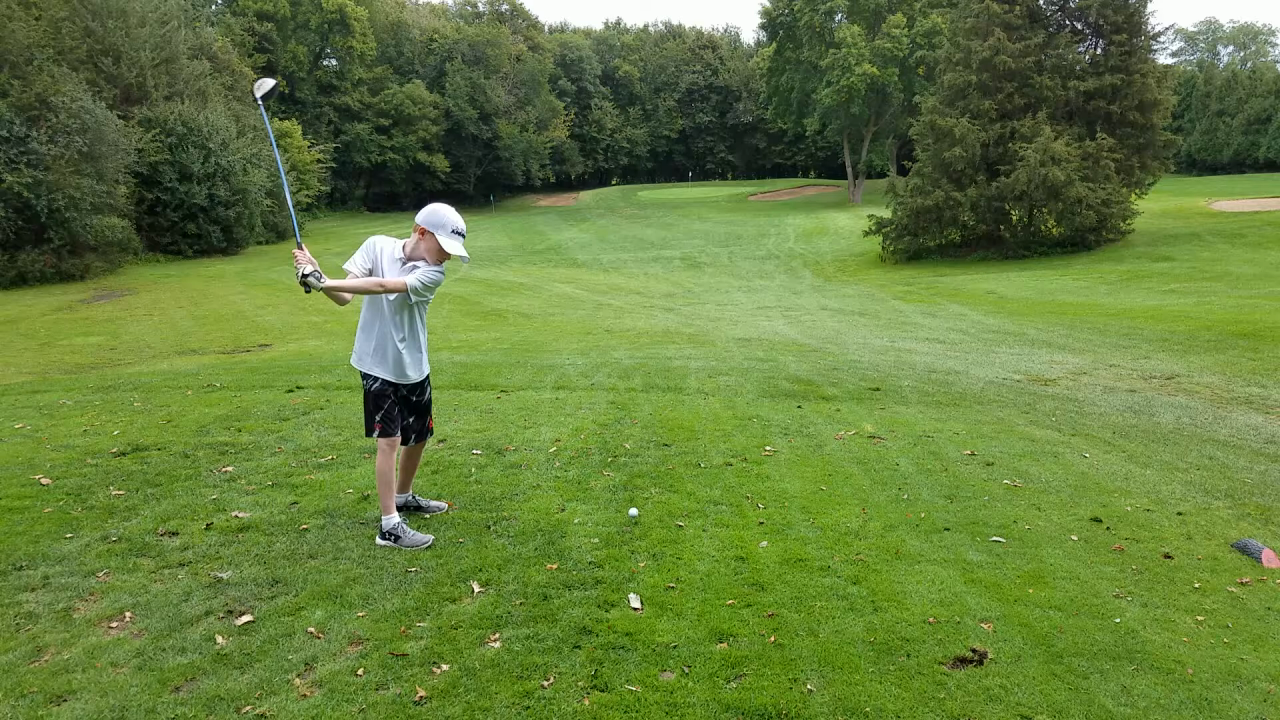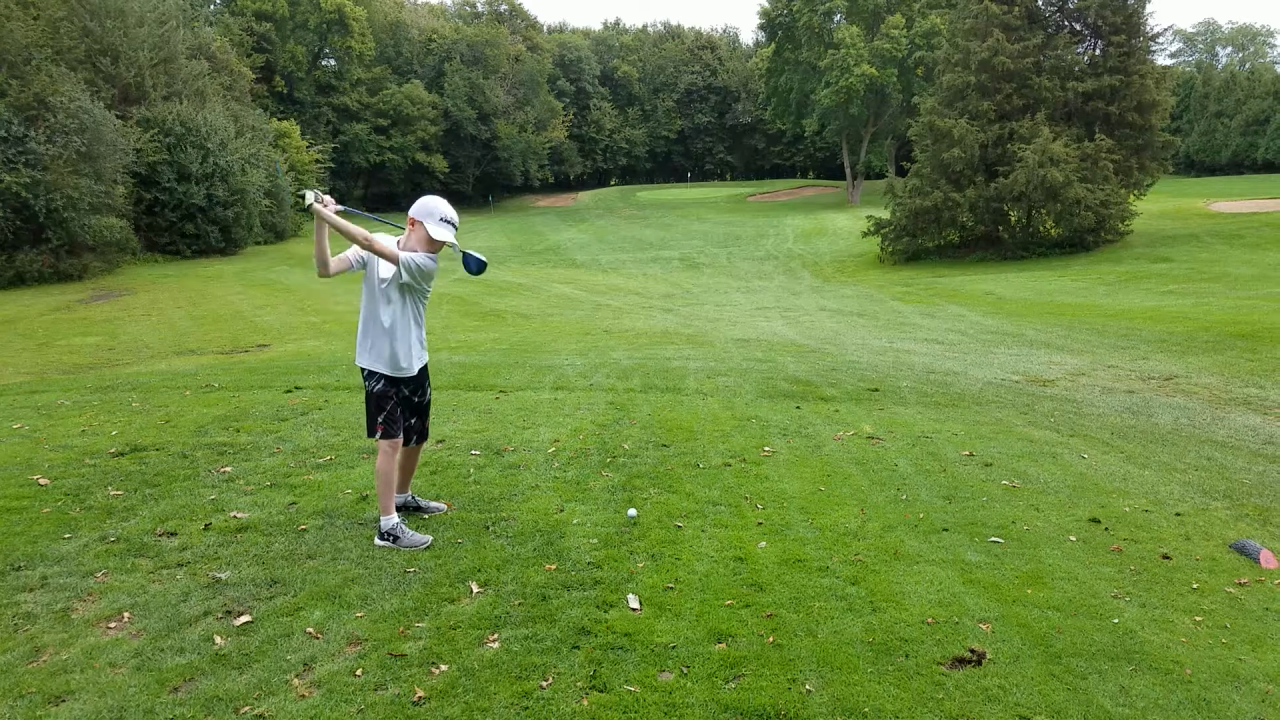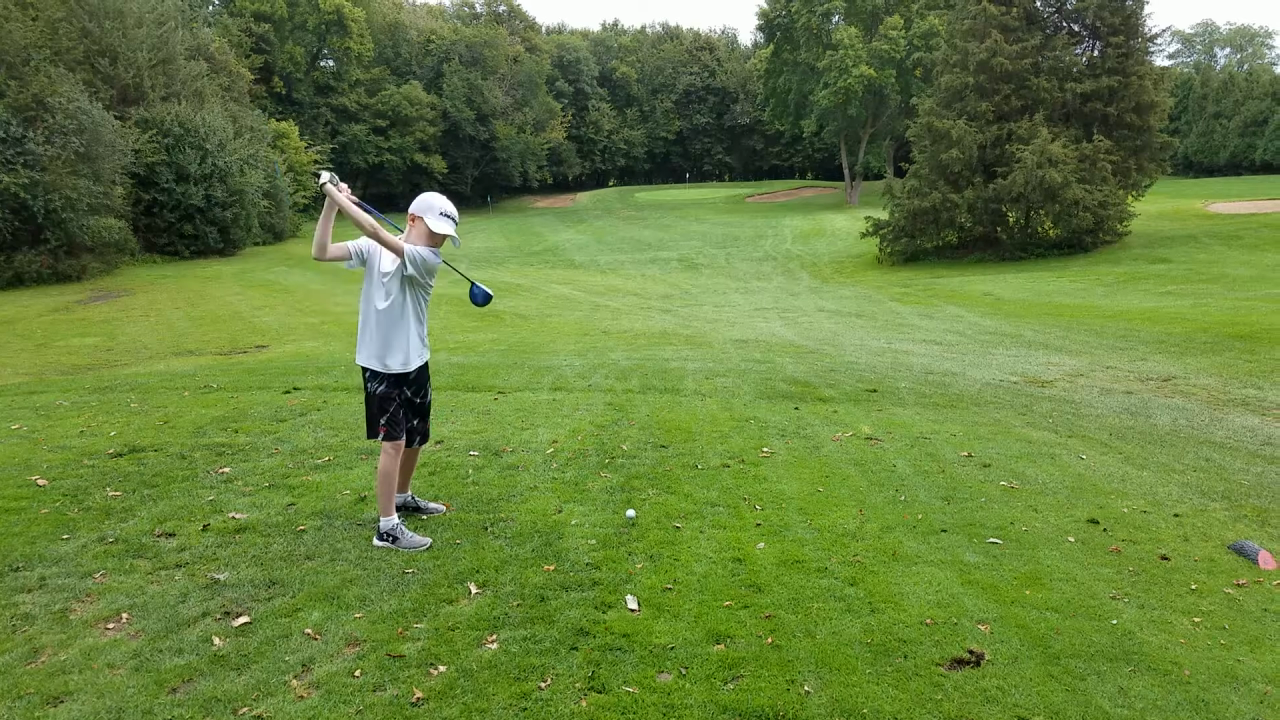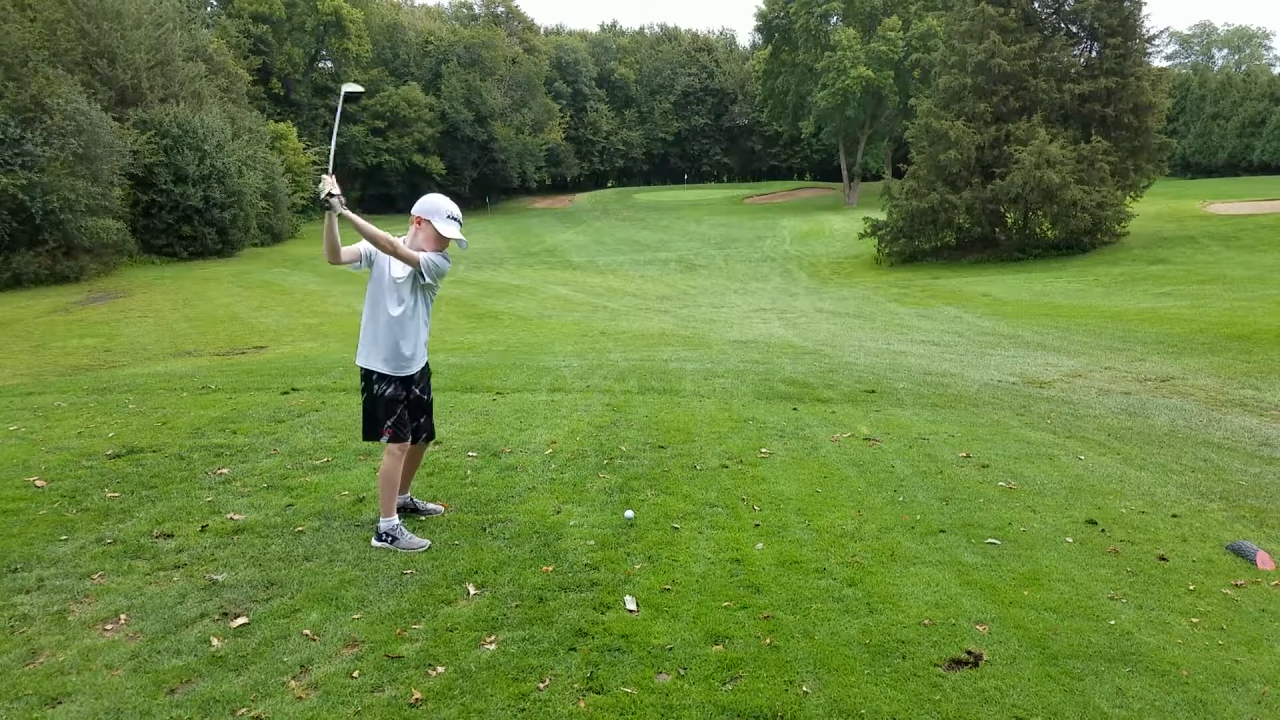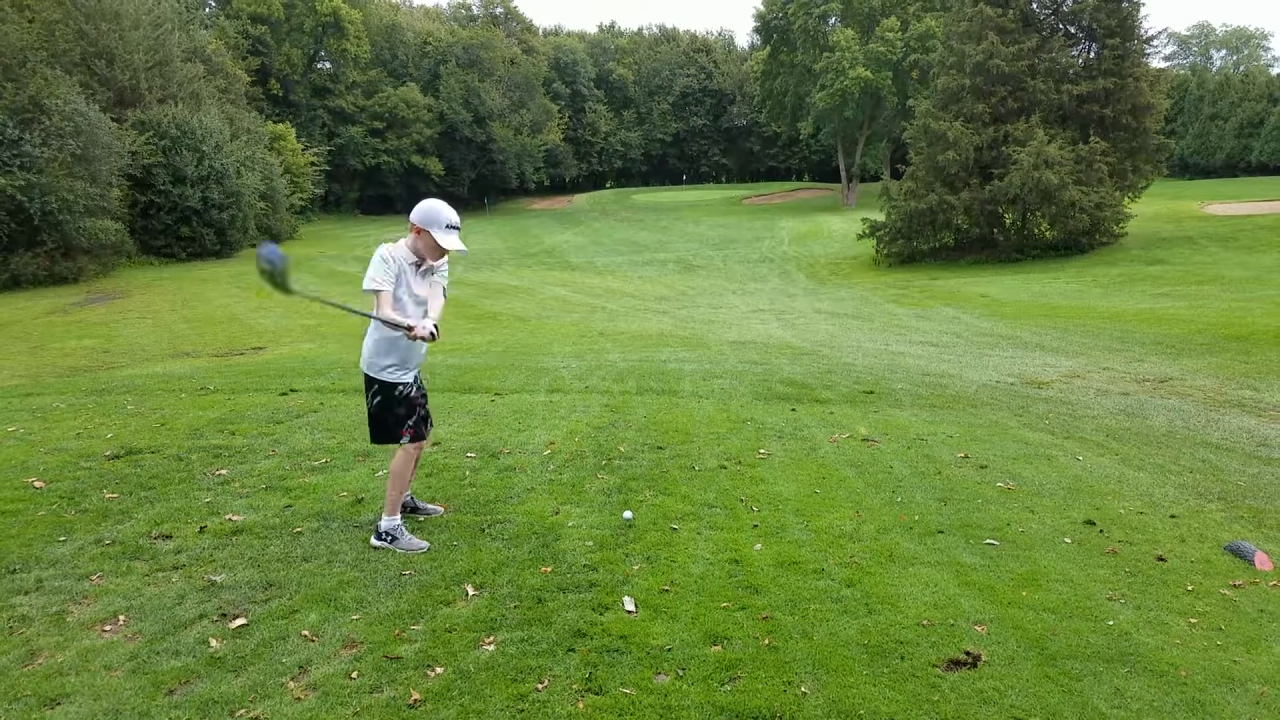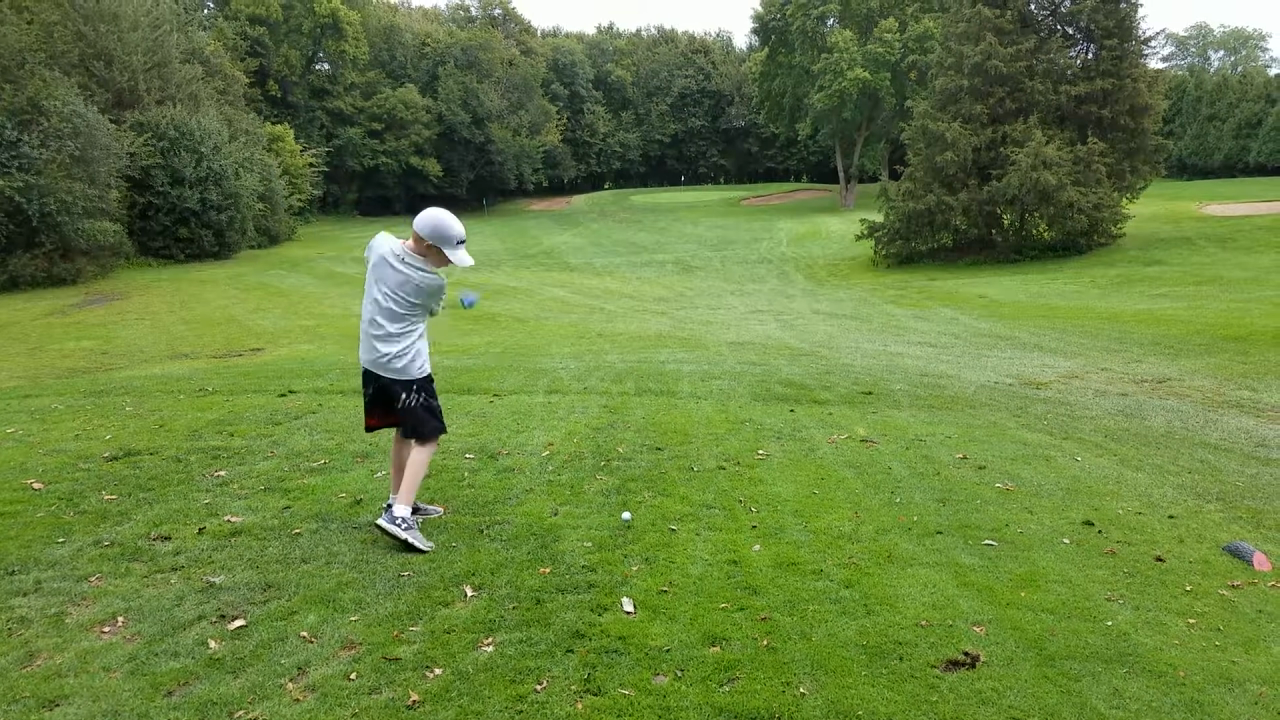
dt=0.2s
person 1, frame 1
left shoulder: (432, 275)
right shoulder: (377, 246)
left elbow: (381, 285)
right elbow: (343, 296)
left wrist: (323, 281)
right wrist: (316, 275)
left hip: (413, 367)
right hip: (377, 366)
left knee: (419, 436)
right knee: (390, 439)
left ankle: (403, 497)
right ankle: (390, 526)
person 1, frame 2
left shoulder: (425, 265)
right shoulder: (377, 248)
left elbow: (369, 243)
right elbow: (326, 270)
left wrist: (327, 213)
right wrist: (322, 221)
left hip: (413, 365)
right hip: (379, 364)
left knee: (415, 438)
right knee: (391, 441)
left ankle: (403, 498)
right ankle: (388, 527)
person 1, frame 3
left shoulder: (428, 261)
right shoulder: (372, 249)
left elbow: (375, 231)
right elbow: (321, 253)
left wrist: (338, 197)
right wrist: (330, 203)
left hip: (413, 364)
right hip: (378, 364)
left knee: (415, 439)
right knee: (394, 442)
left ankle: (402, 497)
right ankle: (387, 526)
person 1, frame 4
left shoulder: (439, 264)
right shoulder: (375, 249)
left elbow: (392, 247)
right elbow: (335, 257)
left wrist: (345, 212)
right wrist: (332, 214)
left hip: (415, 366)
right hip: (381, 366)
left knee: (420, 438)
right knee: (398, 442)
left ankle: (401, 497)
right ankle: (387, 528)
person 1, frame 5
left shoulder: (438, 266)
right shoulder: (388, 258)
left elbow: (435, 303)
right elbow: (381, 309)
left wrist: (428, 323)
right wrist: (407, 322)
left hip: (404, 366)
right hip: (389, 369)
left knee: (414, 433)
right knee: (409, 440)
left ankle: (399, 498)
right ankle: (388, 528)
person 1, frame 6
left shoulder: (379, 247)
right shoulder: (433, 282)
left hip: (374, 362)
right hip: (408, 368)
left knee: (406, 430)
right knee: (428, 436)
left ankle: (399, 502)
right ankle: (399, 514)
